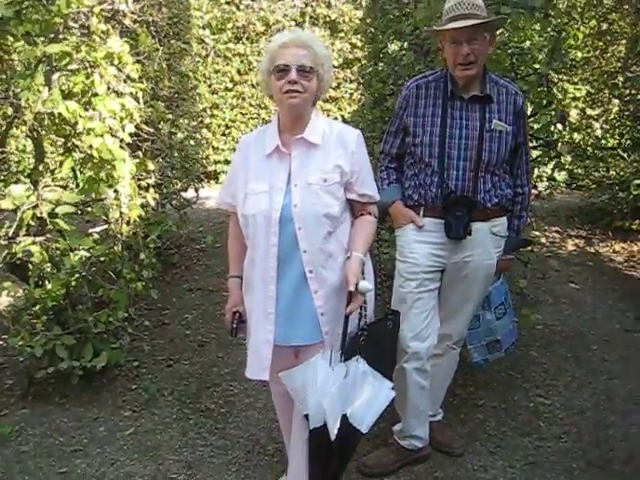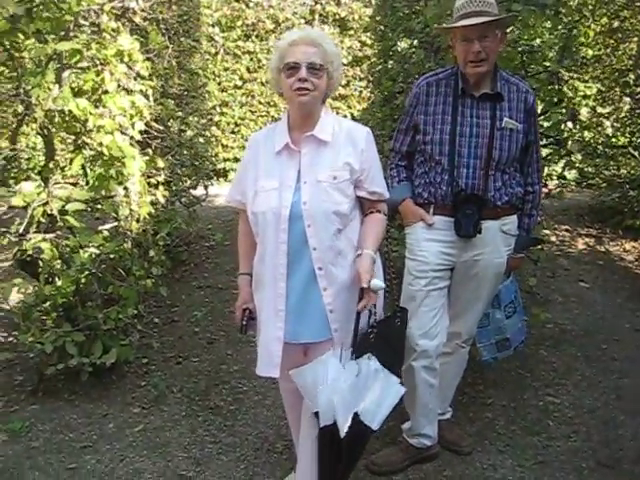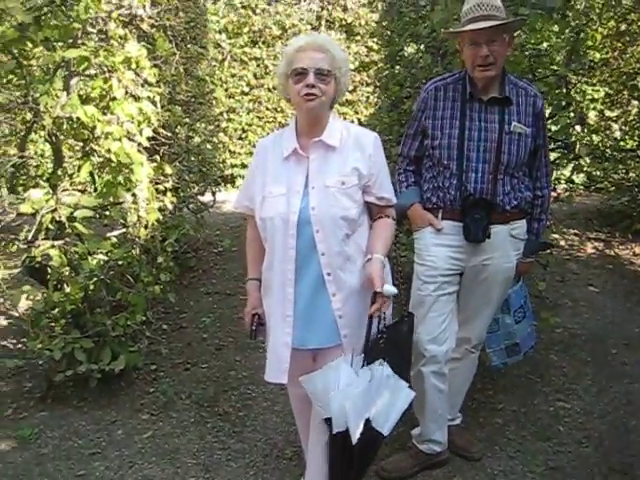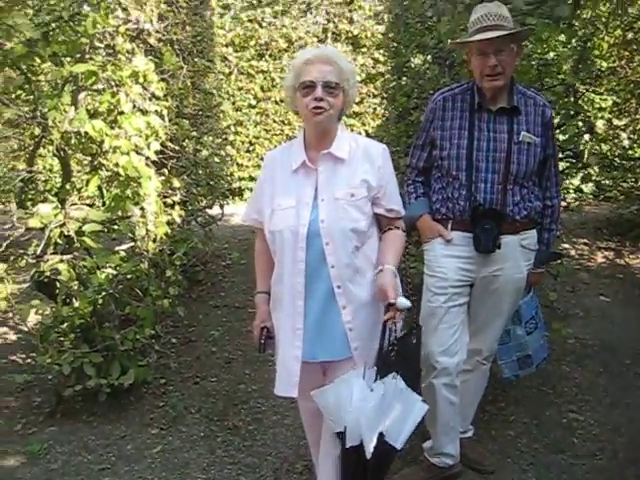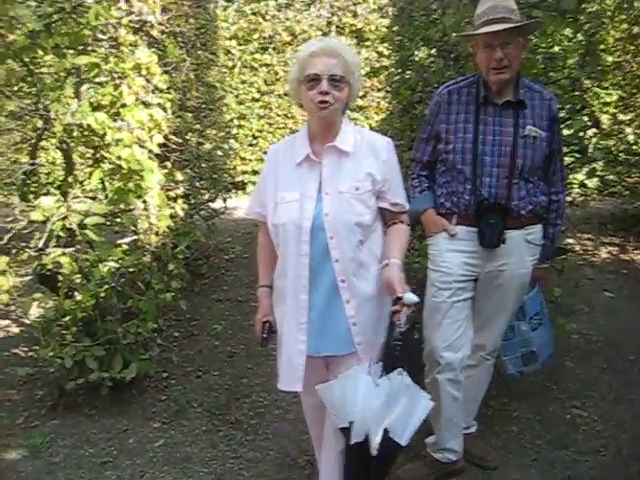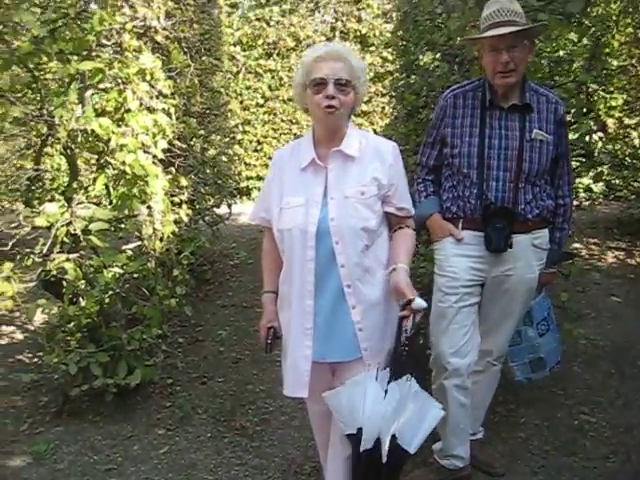
dt=0.1s
person 1, frame 1
left shoulder: (510, 99)
right shoulder: (416, 92)
left elbow: (520, 176)
right elbow: (389, 157)
left wrist: (511, 239)
right wrist: (393, 202)
left hip: (482, 234)
right hip: (423, 229)
left knee: (451, 336)
right knee: (414, 340)
left ankle: (430, 415)
right ankle: (412, 437)
person 1, frame 2
left shoulder: (521, 97)
right shoulder: (427, 89)
left elbow: (531, 174)
right elbow: (399, 155)
left wrist: (522, 239)
right wrist: (403, 200)
left hip: (492, 233)
right hip: (433, 226)
left knee: (460, 334)
right knee: (423, 339)
left ankle: (439, 414)
right ankle: (420, 436)
person 1, frame 3
left shoulder: (530, 101)
right shoulder: (435, 94)
left elbow: (539, 179)
right elbow: (407, 160)
left wrist: (531, 243)
right wrist: (412, 205)
left hip: (501, 237)
right hip: (442, 231)
left knee: (470, 339)
right knee: (431, 344)
left ankle: (449, 420)
right ankle: (430, 441)
person 1, frame 4
left shoulder: (538, 111)
right shoulder: (443, 104)
left elbow: (549, 189)
right elbow: (415, 171)
left wrist: (540, 256)
right wrist: (420, 216)
left hip: (512, 248)
right hip: (451, 242)
left knee: (480, 351)
right knee: (442, 356)
left ankle: (460, 433)
person 1, frame 5
left shoulder: (544, 106)
right shoulder: (448, 98)
left elbow: (554, 184)
right elbow: (419, 165)
left wrist: (545, 251)
right wrist: (425, 211)
left hip: (516, 243)
right hip: (455, 237)
left knee: (484, 347)
right knee: (445, 351)
left ankle: (463, 429)
person 1, frame 6
left shoulder: (550, 108)
right shoulder: (454, 102)
left elbow: (561, 188)
right elbow: (425, 170)
left wrist: (552, 254)
right wrist: (431, 215)
left hip: (523, 247)
right hip: (462, 241)
left knee: (491, 352)
right knee: (452, 357)
left ankle: (470, 435)
person 2, frame 1
left shoulder: (346, 140)
right shoulder: (250, 146)
left elbow: (365, 211)
right elbow: (238, 221)
left wrist: (355, 257)
right wrist: (235, 282)
left hip: (327, 295)
right hip: (271, 296)
right knee: (283, 390)
person 2, frame 2
left shoulder: (355, 138)
right shoulder: (260, 144)
left elbow: (375, 208)
right elbow: (248, 218)
left wrist: (366, 255)
right wrist: (245, 279)
left hip: (336, 292)
right hip: (280, 294)
right knee: (293, 387)
person 2, frame 3
left shoulder: (364, 143)
right shoulder: (267, 149)
left elbow: (383, 214)
right elbow: (256, 224)
left wrist: (376, 260)
right wrist: (254, 285)
left hip: (345, 298)
right hip: (289, 299)
right knee: (302, 394)
person 2, frame 4
left shoulder: (372, 156)
right shoulder: (276, 162)
left elbow: (392, 226)
right elbow: (264, 238)
left wrist: (386, 272)
right wrist: (262, 298)
left hip: (354, 311)
right hip: (298, 313)
right knee: (312, 407)
person 2, frame 5
left shoulder: (377, 149)
right shoulder: (279, 155)
left elbow: (397, 220)
right elbow: (268, 231)
left wrist: (392, 266)
right wrist: (265, 292)
left hip: (359, 307)
right hip: (302, 307)
right knee: (315, 402)
person 2, frame 6
left shoulder: (382, 153)
right shoulder: (285, 160)
left elbow: (402, 225)
right elbow: (272, 236)
left wrist: (399, 270)
right wrist: (269, 298)
left hip: (364, 313)
right hip: (307, 314)
right knee: (320, 409)
